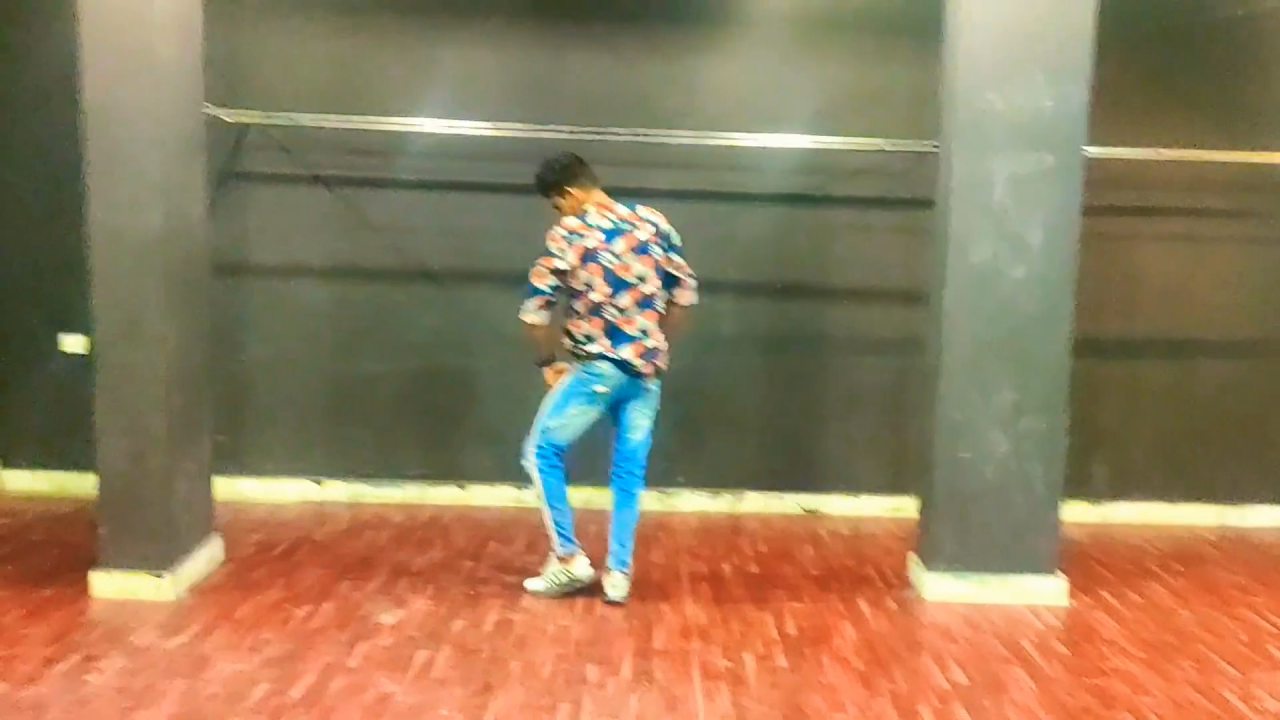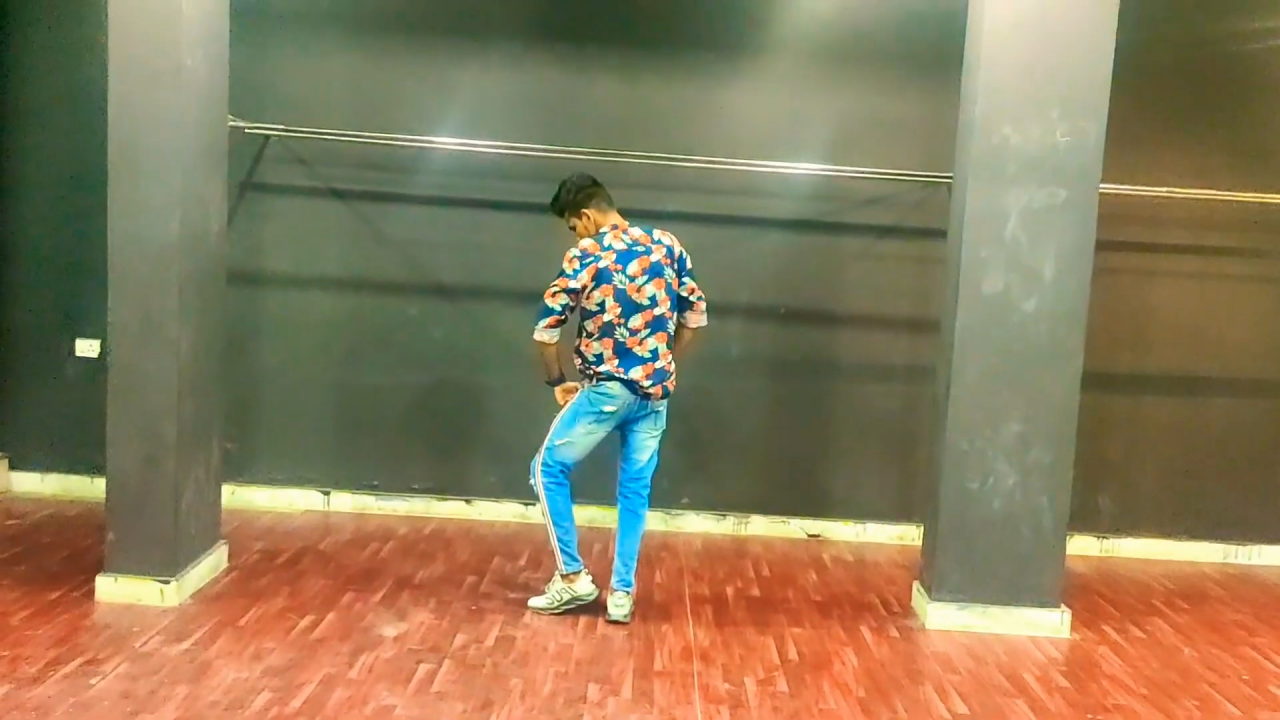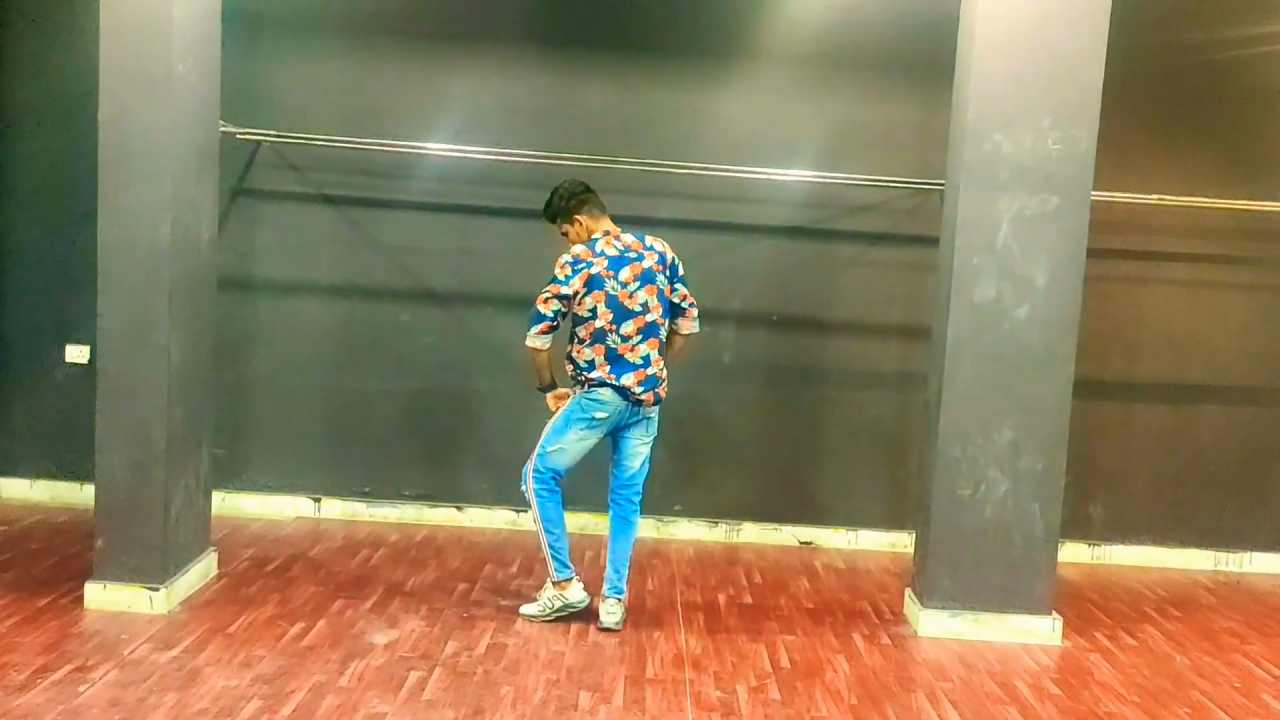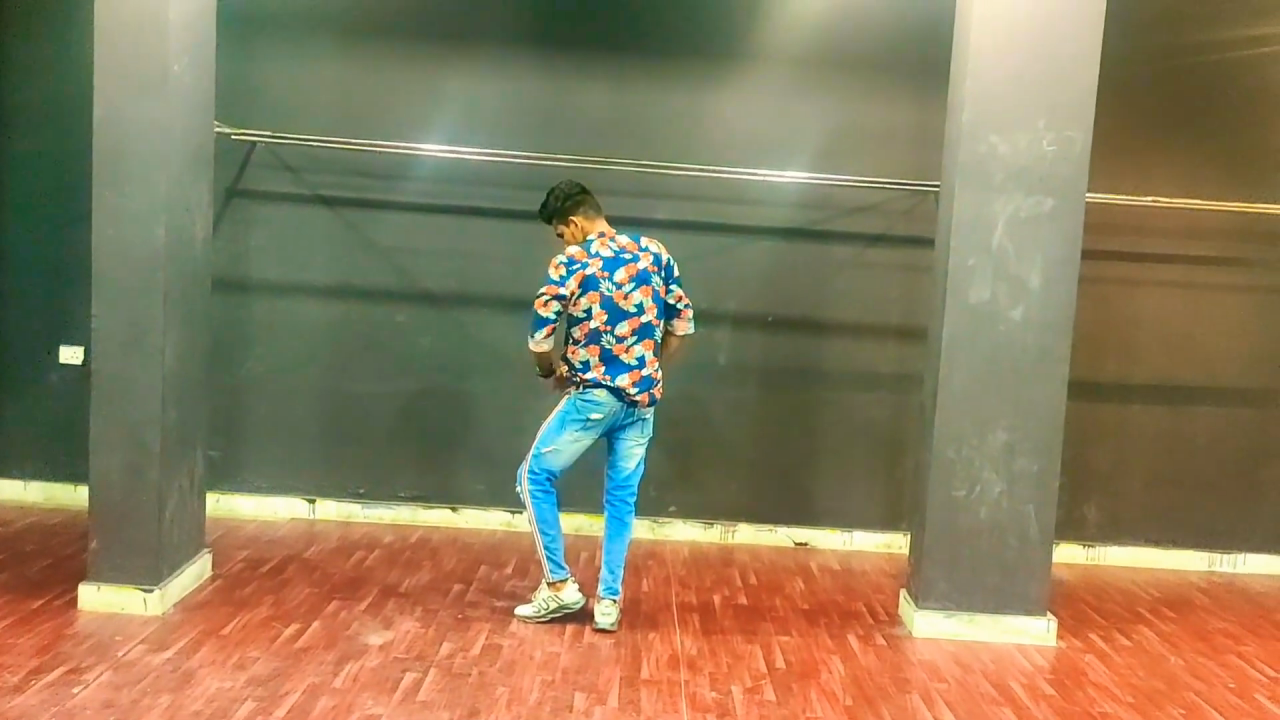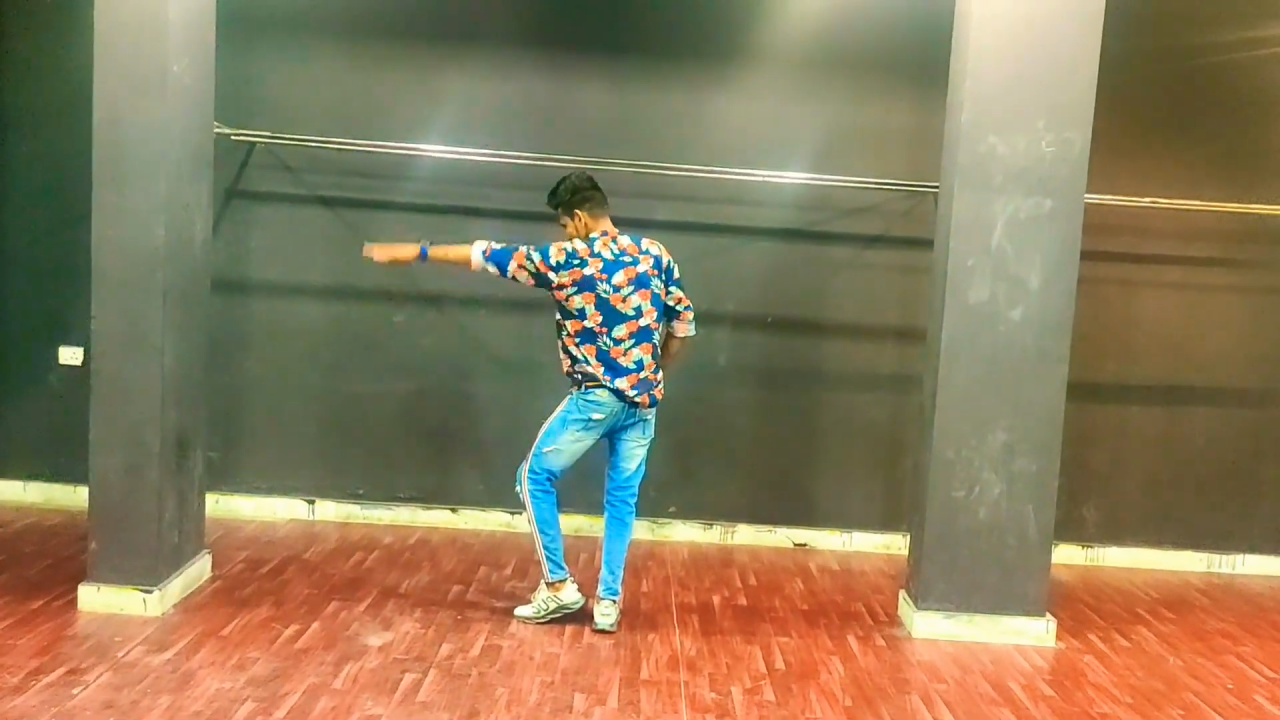
dt=0.5s
person 1, frame 1
left shoulder: (570, 233)
right shoulder: (652, 221)
left elbow: (534, 310)
right elbow: (685, 292)
left wrist: (548, 362)
left hip: (598, 369)
right hip: (647, 370)
left knee: (542, 451)
right knee: (629, 470)
left ankle: (570, 559)
right ankle: (619, 573)
person 1, frame 2
left shoulder: (584, 255)
right shoulder: (667, 245)
left elbow: (546, 329)
right elbow: (695, 316)
left wrist: (557, 381)
left hip: (607, 389)
right hip: (656, 392)
left knee: (548, 470)
right knee: (635, 490)
left ankle: (573, 577)
right ankle: (622, 593)
person 1, frame 3
left shoulder: (577, 261)
right shoulder: (659, 251)
left elbow: (538, 334)
right elbow: (687, 322)
left wrist: (549, 388)
left hip: (598, 395)
right hip: (648, 398)
left knee: (540, 476)
right knee: (627, 497)
left ankle: (565, 585)
right ankle: (614, 599)
person 1, frame 4
left shoulder: (571, 263)
right shoulder: (655, 253)
left elbow: (540, 339)
right elbow: (682, 323)
left wrist: (552, 374)
left hip: (593, 396)
right hip: (642, 399)
left knee: (535, 477)
right knee: (622, 498)
left ankle: (560, 585)
right ankle: (609, 600)
person 1, frame 5
left shoulder: (566, 260)
right shoulder: (655, 253)
left elbow: (489, 256)
right elbow: (683, 324)
left wrist: (419, 252)
left hip: (596, 397)
right hip: (643, 400)
left knee: (535, 476)
right knee: (622, 498)
left ankle: (559, 585)
right ankle: (608, 600)
